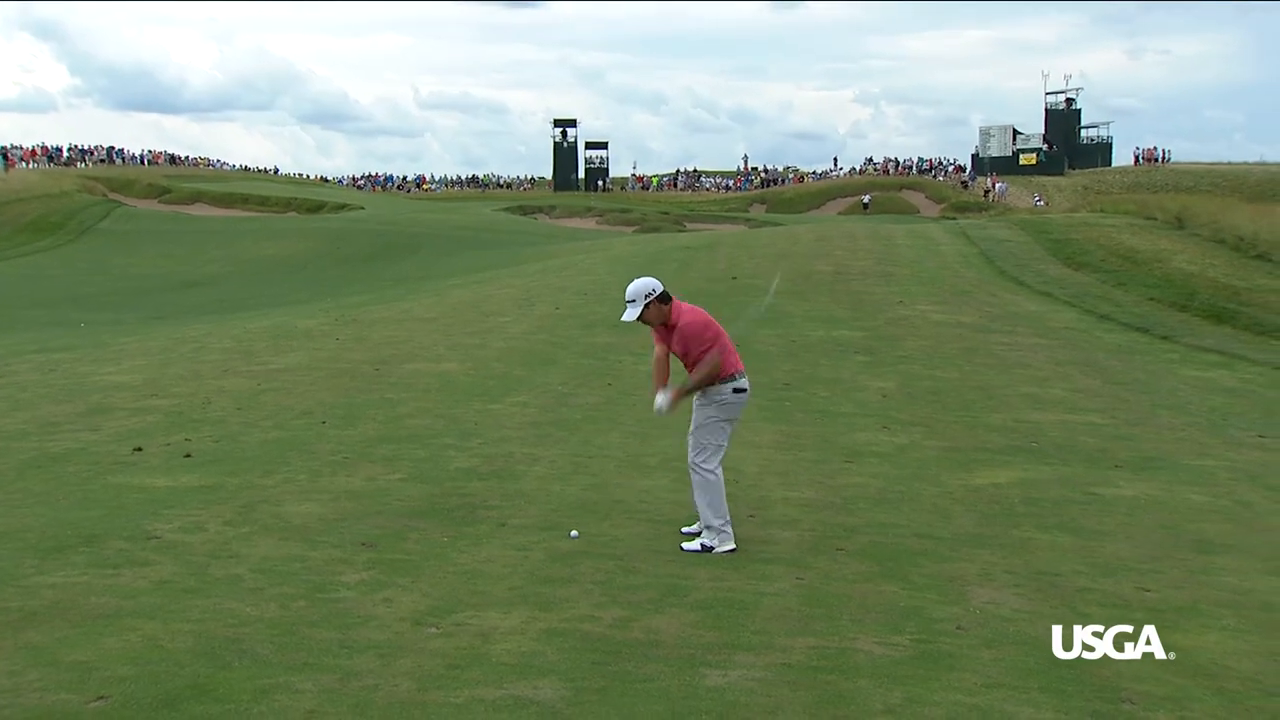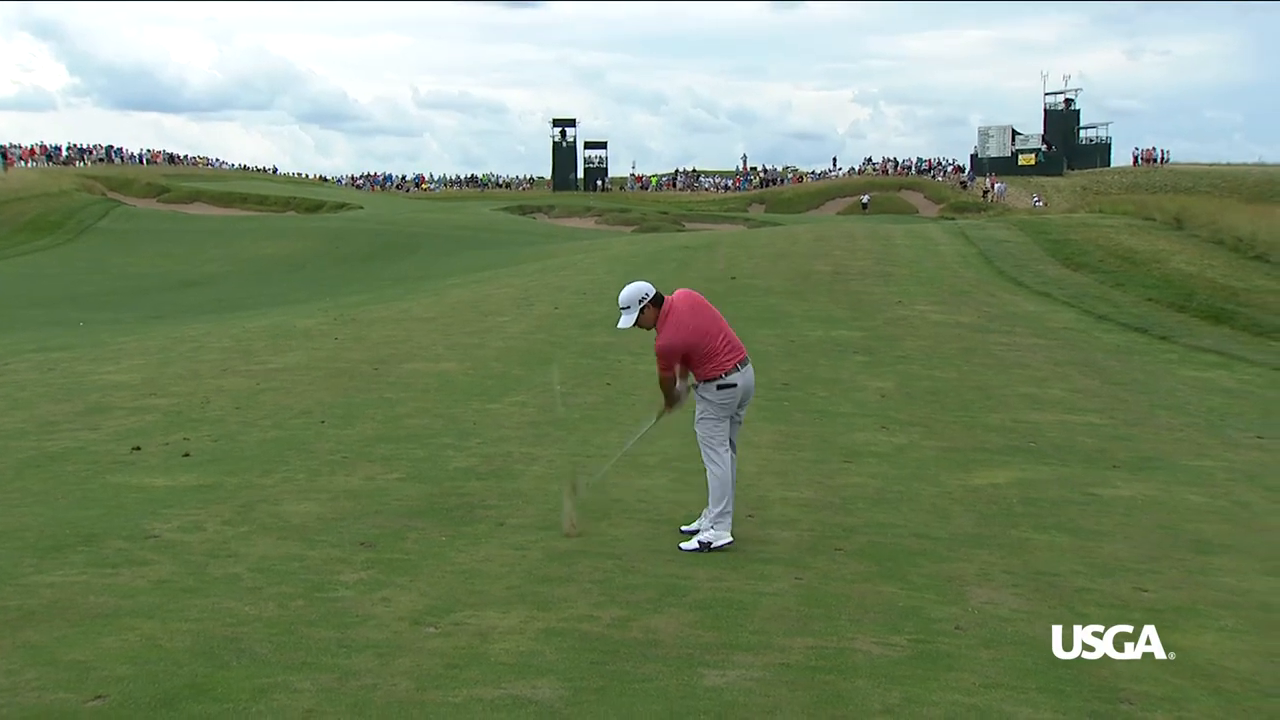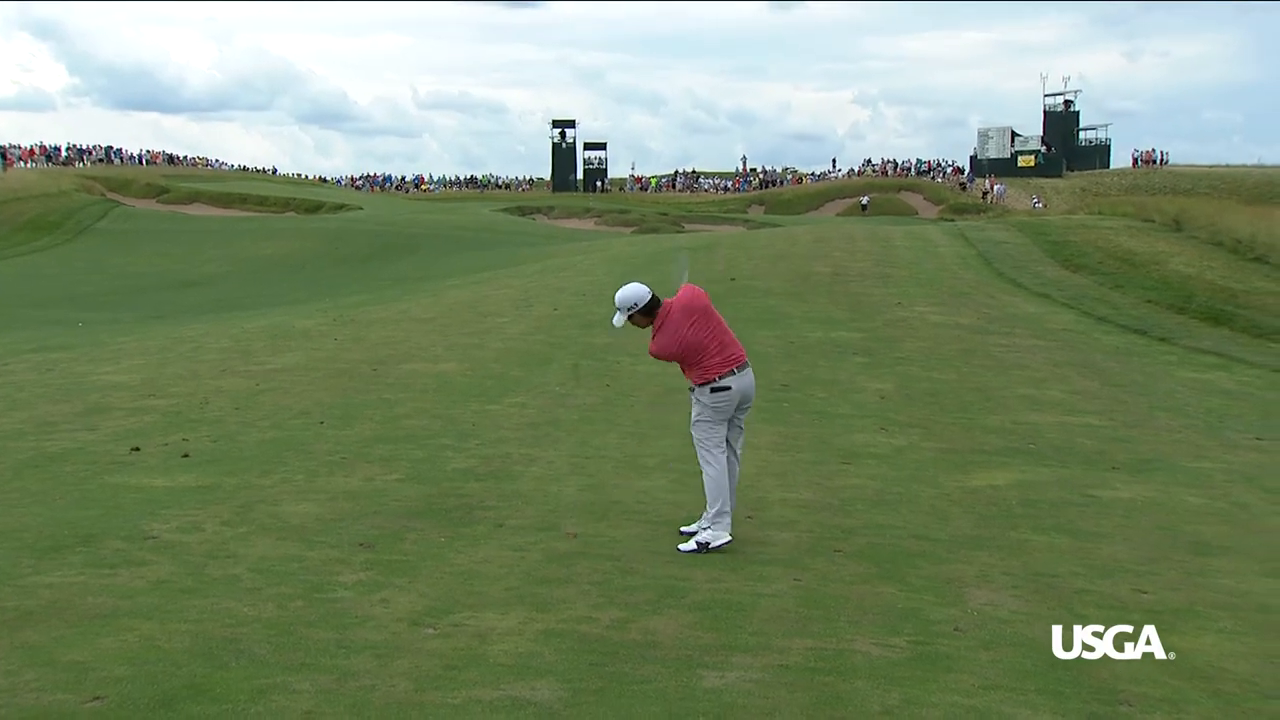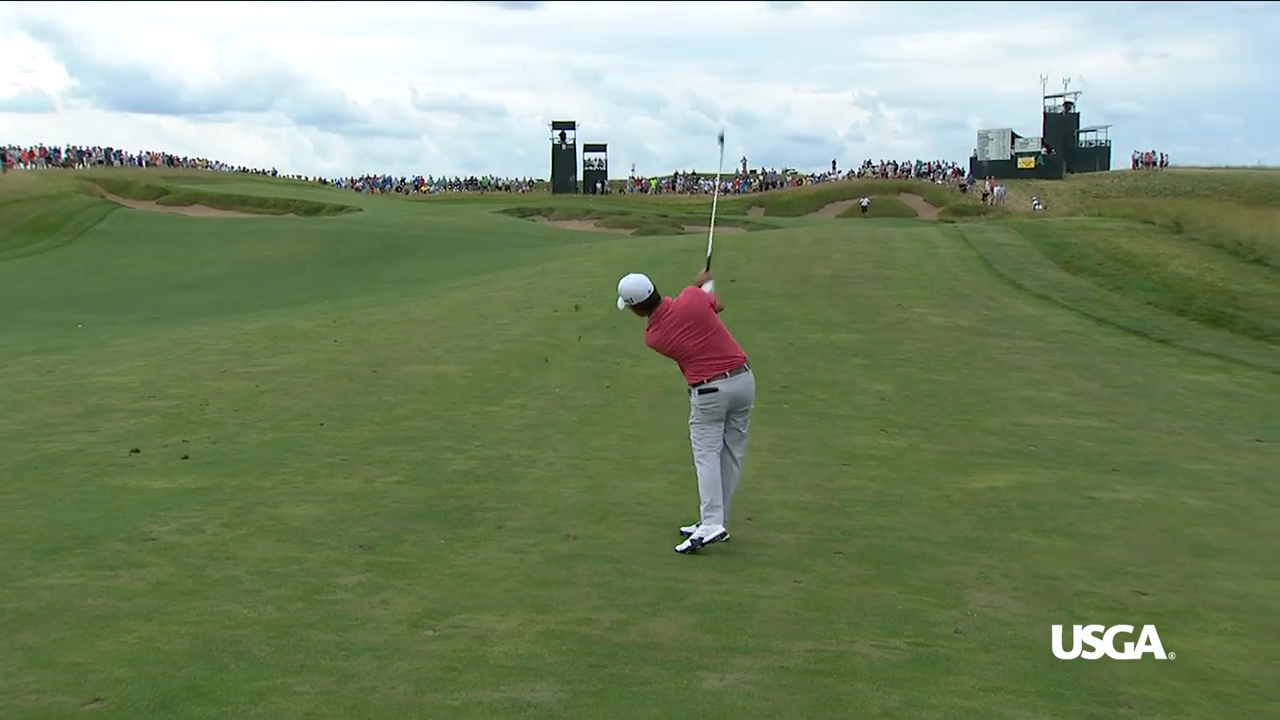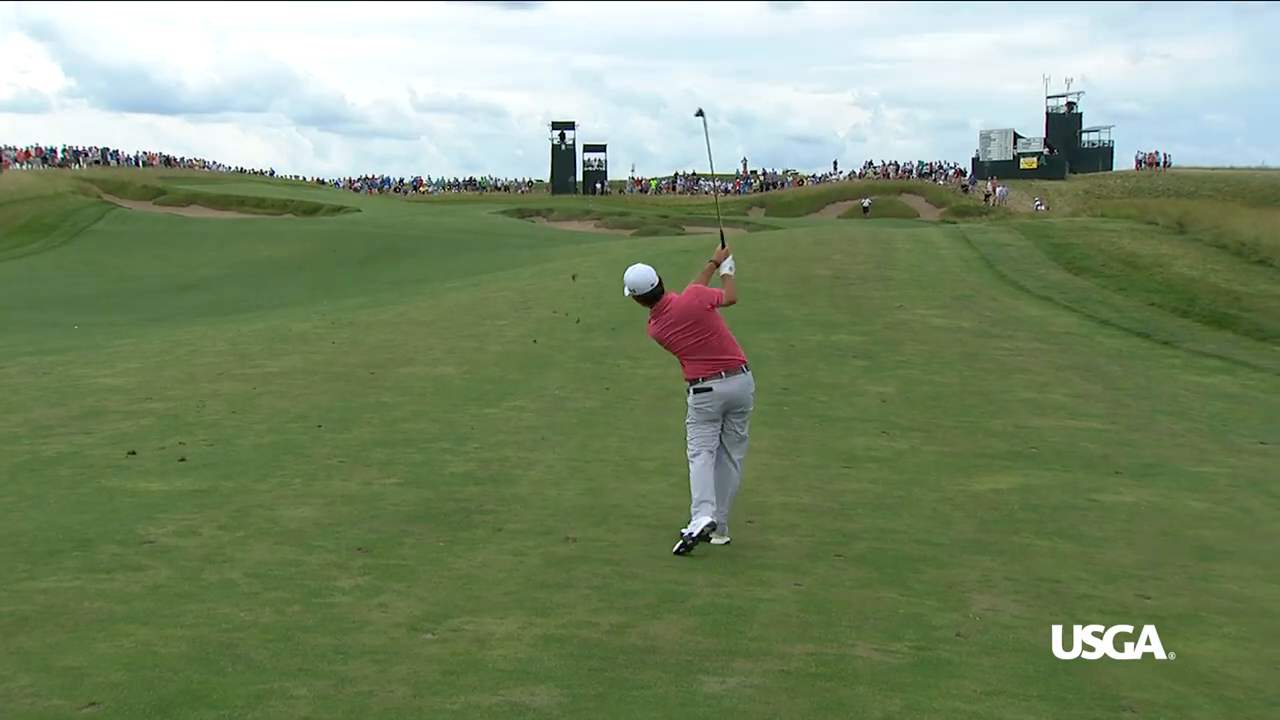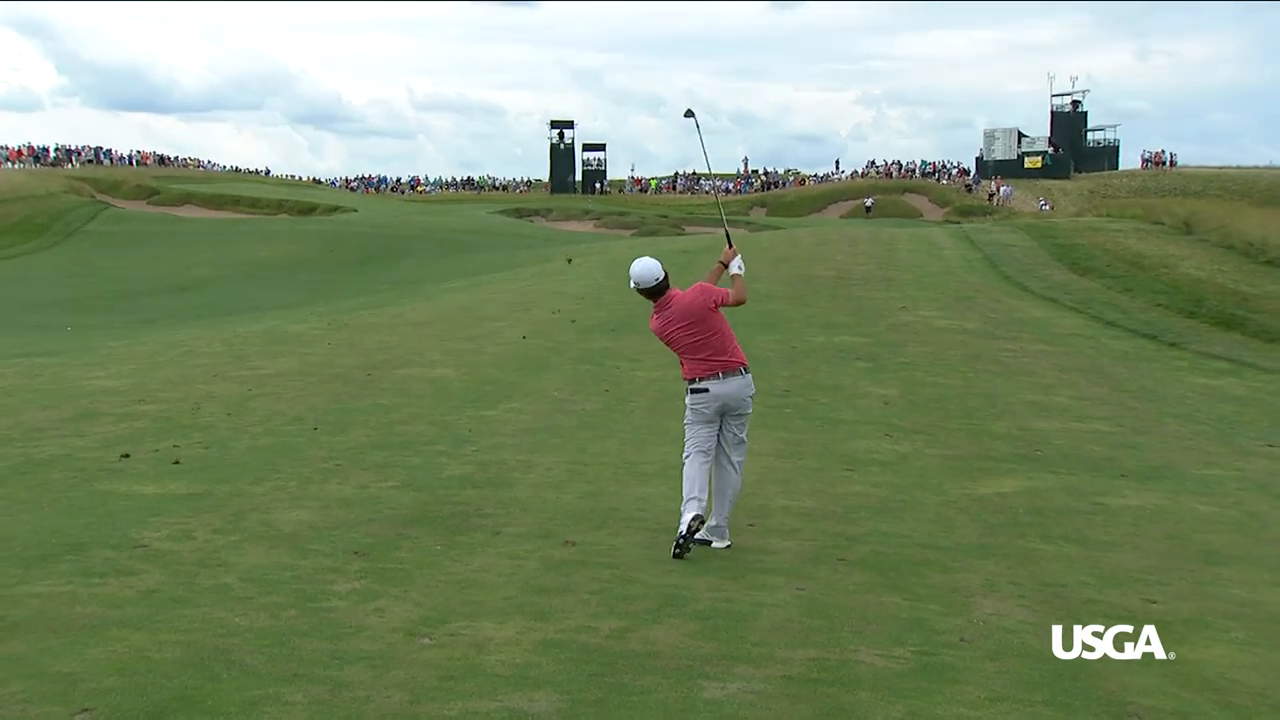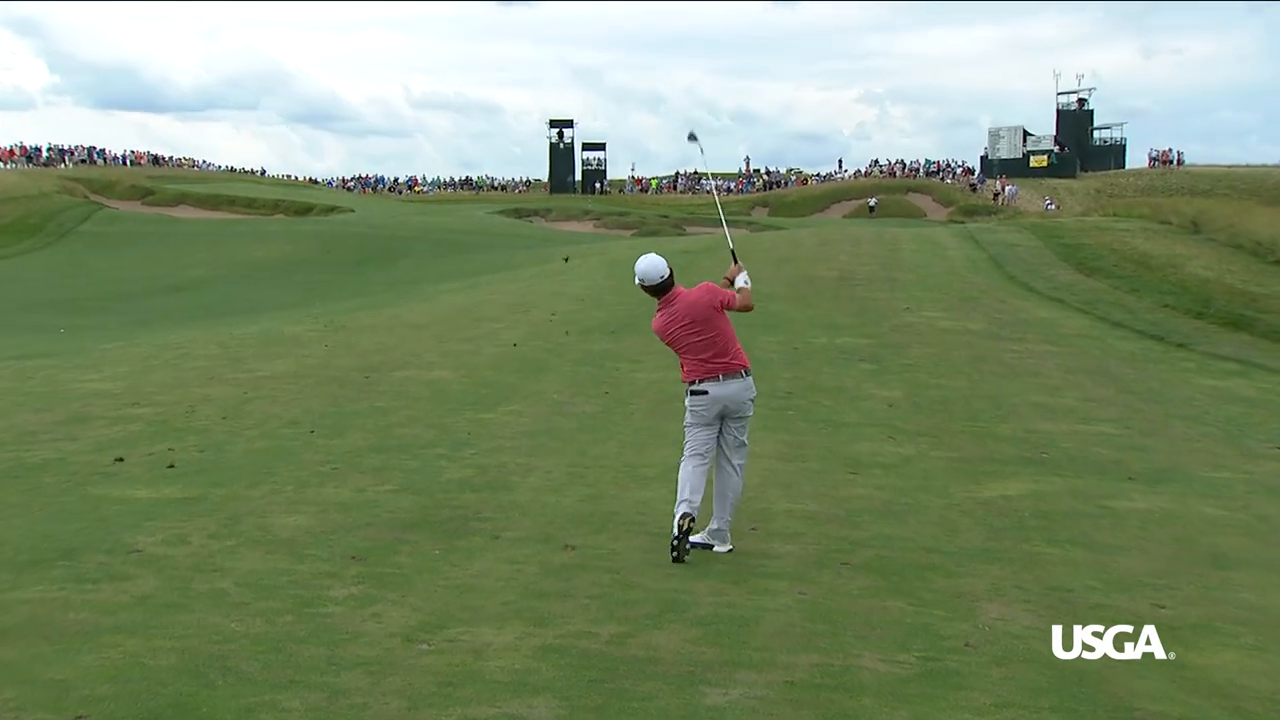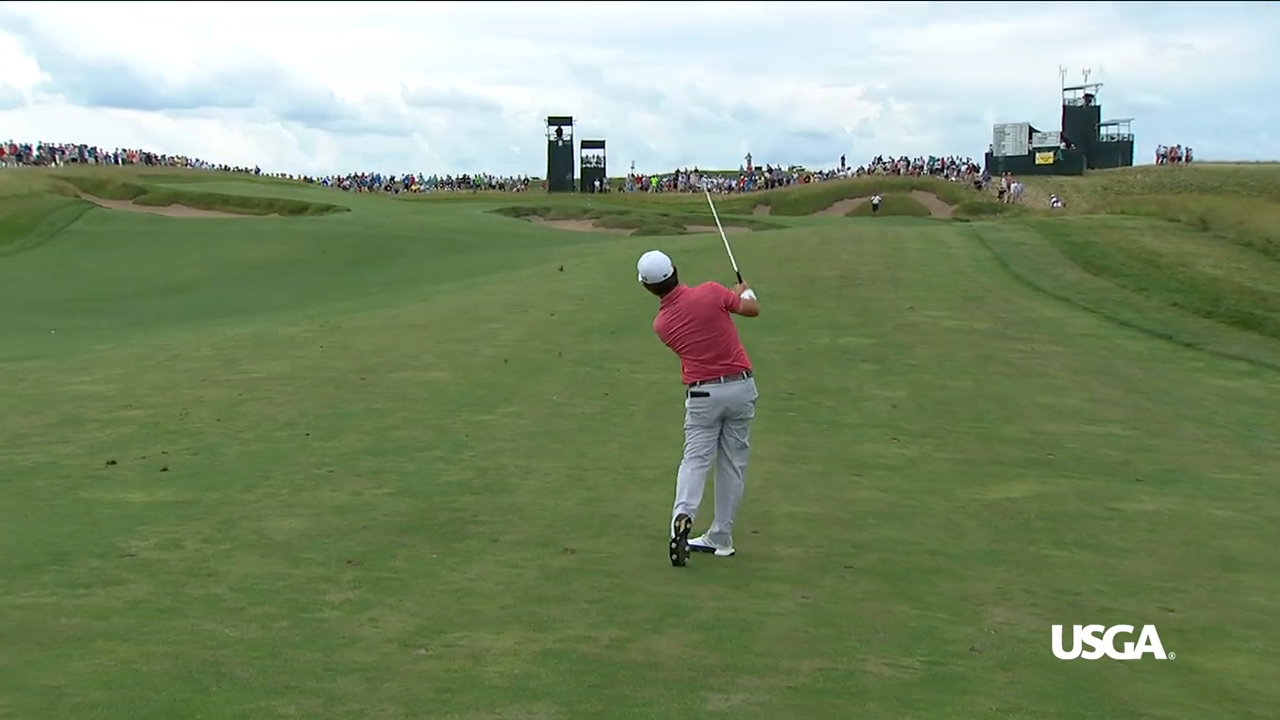
dt=0.1s
person 1, frame 1
left shoulder: (692, 323)
right shoulder: (660, 326)
left elbow: (714, 367)
right elbow: (660, 358)
left wrist: (678, 393)
right wrist: (661, 393)
left hip: (722, 391)
right hip: (715, 390)
left knee: (703, 461)
right knee: (703, 458)
left ankle: (718, 536)
right ankle: (711, 520)
person 1, frame 2
left shoulder: (666, 341)
right shoulder: (684, 296)
left elbow: (666, 382)
left wrist: (671, 400)
right wrist: (682, 380)
left hip: (718, 387)
right hip: (742, 375)
left knee: (715, 454)
right knee: (724, 451)
left ankle: (718, 529)
right ankle: (715, 518)
person 1, frame 3
left shoulder: (658, 345)
right shoulder: (689, 295)
left hip: (713, 390)
right hip: (743, 377)
left knee: (711, 456)
right knee: (729, 453)
left ankle: (717, 528)
right ankle: (715, 521)
person 1, frame 4
left shoulder: (653, 337)
right shoulder: (692, 297)
right elbow: (716, 305)
right wrist: (703, 284)
left hip: (709, 391)
right hip: (743, 379)
left knee: (707, 456)
right knee: (731, 455)
left ankle: (712, 524)
right ankle: (715, 521)
person 1, frame 5
left shoulder: (655, 329)
right shoulder: (694, 297)
right elbow: (730, 297)
left wrist: (713, 263)
right wrist: (724, 267)
left hip: (706, 391)
right hip: (740, 380)
left knee: (701, 453)
right knee: (731, 455)
left ankle: (703, 517)
right ankle: (717, 525)
person 1, frame 6
left shoulder: (657, 324)
right shoulder: (699, 295)
right elbow: (739, 298)
left wrist: (721, 264)
right wrist: (735, 268)
left hip: (704, 392)
right hip: (739, 383)
left knee: (697, 455)
right knee: (731, 459)
left ankle: (692, 514)
right ankle: (717, 529)
person 1, frame 7
left shoulder: (659, 324)
right shoulder: (705, 293)
right elbow: (746, 304)
left wrist: (728, 280)
right wrist: (740, 281)
left hip: (703, 393)
right hip: (740, 385)
left knee: (695, 457)
right knee: (732, 462)
left ankle: (685, 513)
right ankle: (719, 534)
person 1, frame 8
left shoulder: (661, 324)
right shoulder: (709, 292)
right elbow: (752, 308)
left wrist: (727, 298)
right wrist: (744, 293)
left hip: (704, 395)
right hip: (741, 387)
left knee: (695, 459)
right knee: (733, 465)
left ankle: (683, 515)
right ankle: (721, 537)
